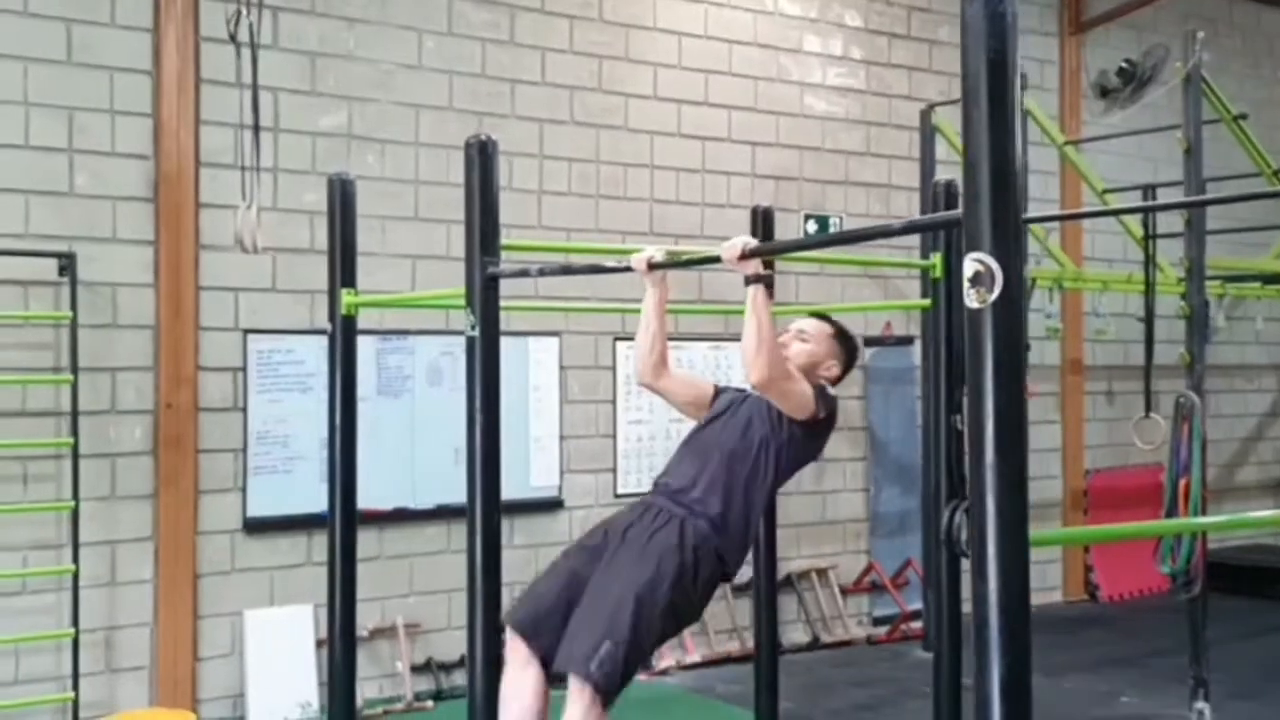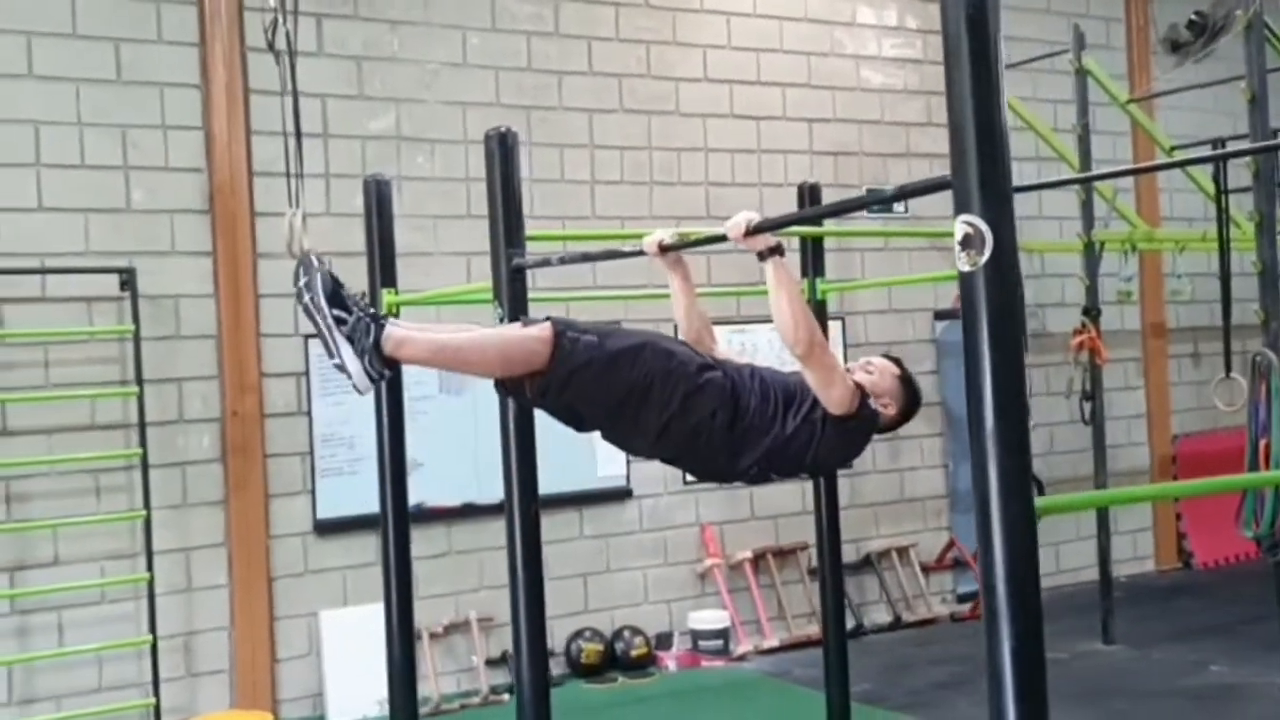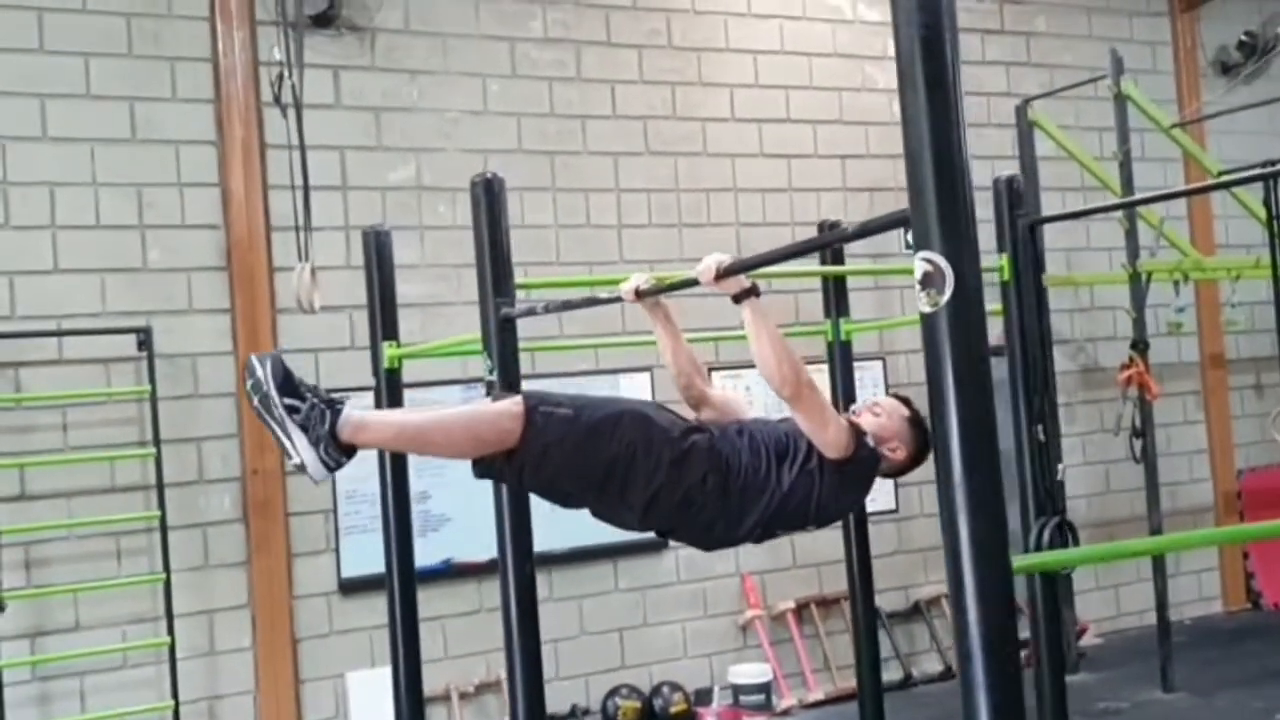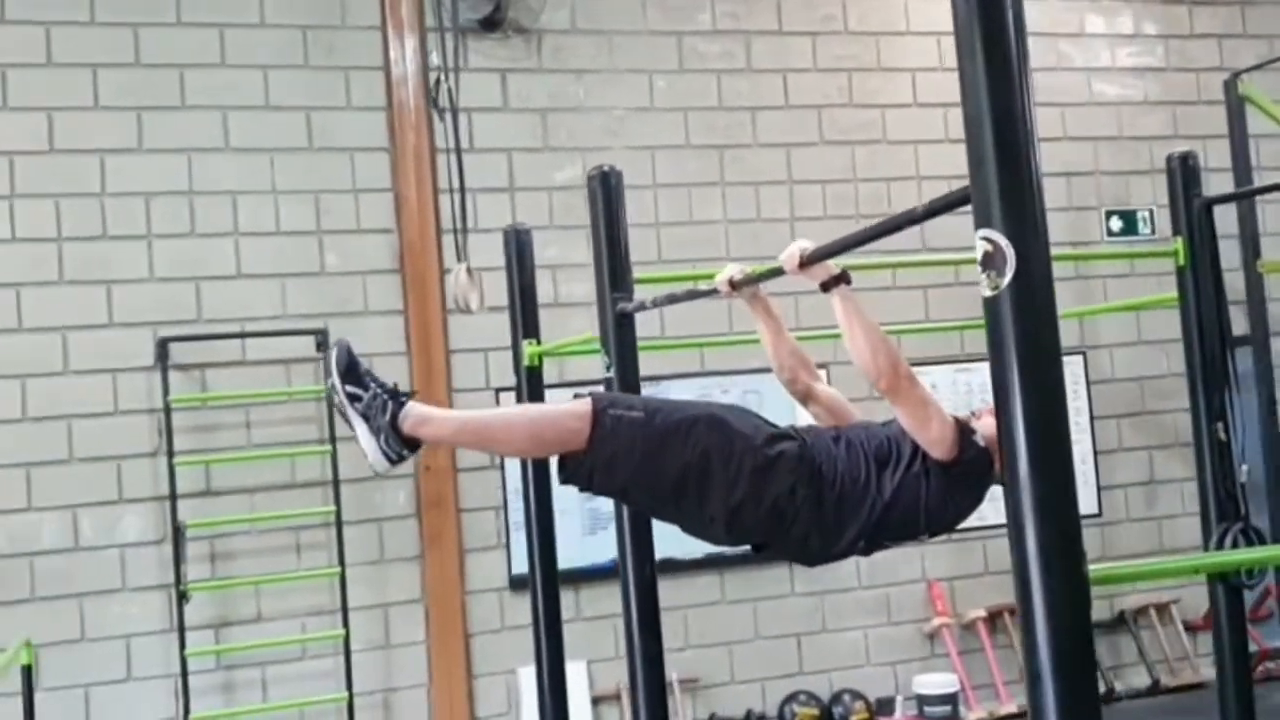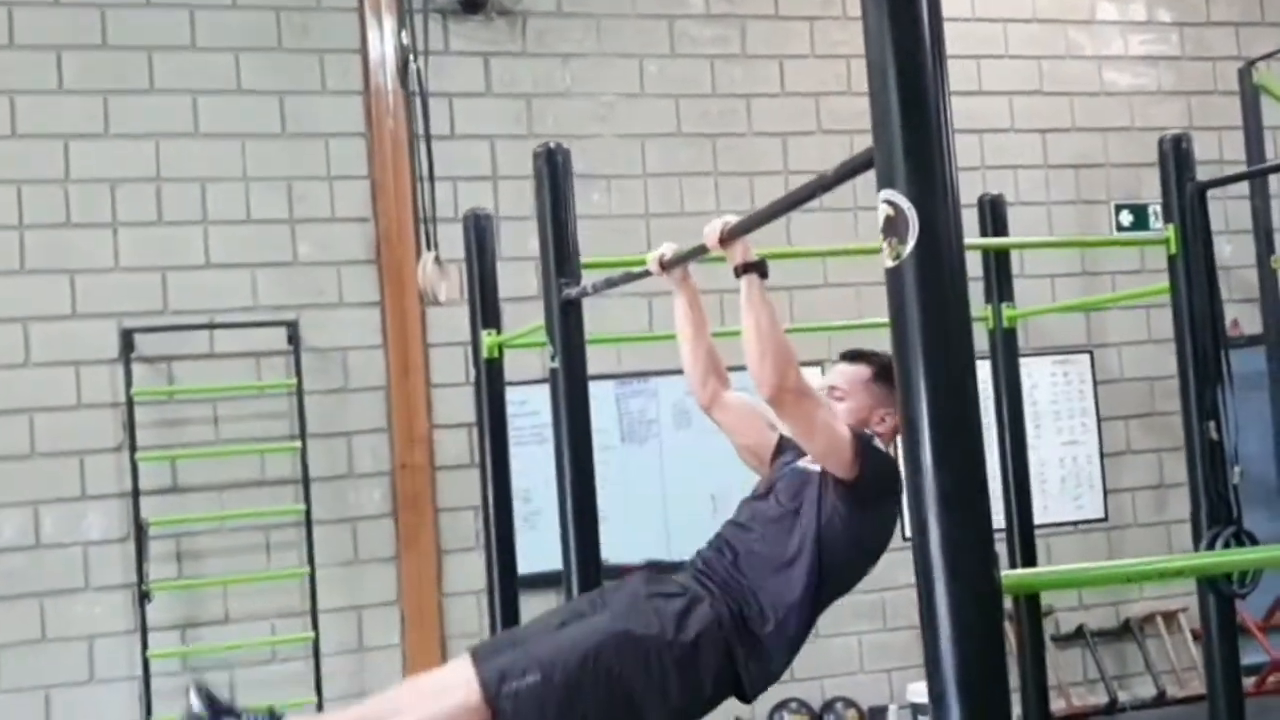
dt=1s
person 1, frame 1
left shoulder: (813, 408)
right shoulder: (739, 404)
left elbow: (763, 377)
right elbow: (653, 373)
left wrist: (754, 280)
right wrist: (655, 288)
left hip: (692, 535)
right hip: (649, 516)
left knee: (587, 678)
right knee: (527, 632)
person 1, frame 2
left shoulder: (846, 420)
right shoulder: (791, 401)
left elbow: (807, 346)
right elbow: (702, 345)
left wrist: (770, 253)
right wrist: (676, 267)
left hip: (704, 410)
right hip: (688, 401)
left knee: (543, 343)
right knee: (531, 347)
left ankle: (377, 340)
right ankle: (374, 339)
person 1, frame 3
left shoulder: (847, 465)
right shoulder: (788, 448)
left elbow: (794, 388)
right elbow: (698, 393)
left wrist: (743, 295)
right wrist: (657, 311)
left hip: (689, 476)
right hip: (681, 467)
left knee: (513, 418)
right knee: (501, 419)
left ankle: (337, 430)
right ankle: (334, 424)
person 1, frame 4
left shoulder: (960, 463)
right shoulder: (904, 450)
left elbow: (891, 380)
right elbow: (805, 384)
left wrist: (833, 282)
right wrist: (756, 302)
left hip: (779, 483)
right hip: (768, 484)
left knee: (583, 420)
right knee: (579, 422)
left ankle: (403, 422)
right ankle: (408, 417)
person 1, frame 5
left shoulder: (863, 473)
right shoulder: (802, 462)
left elbow: (782, 389)
right elbow: (715, 392)
left wrist: (750, 270)
right wrist: (683, 285)
left hip: (701, 633)
right hip: (682, 602)
